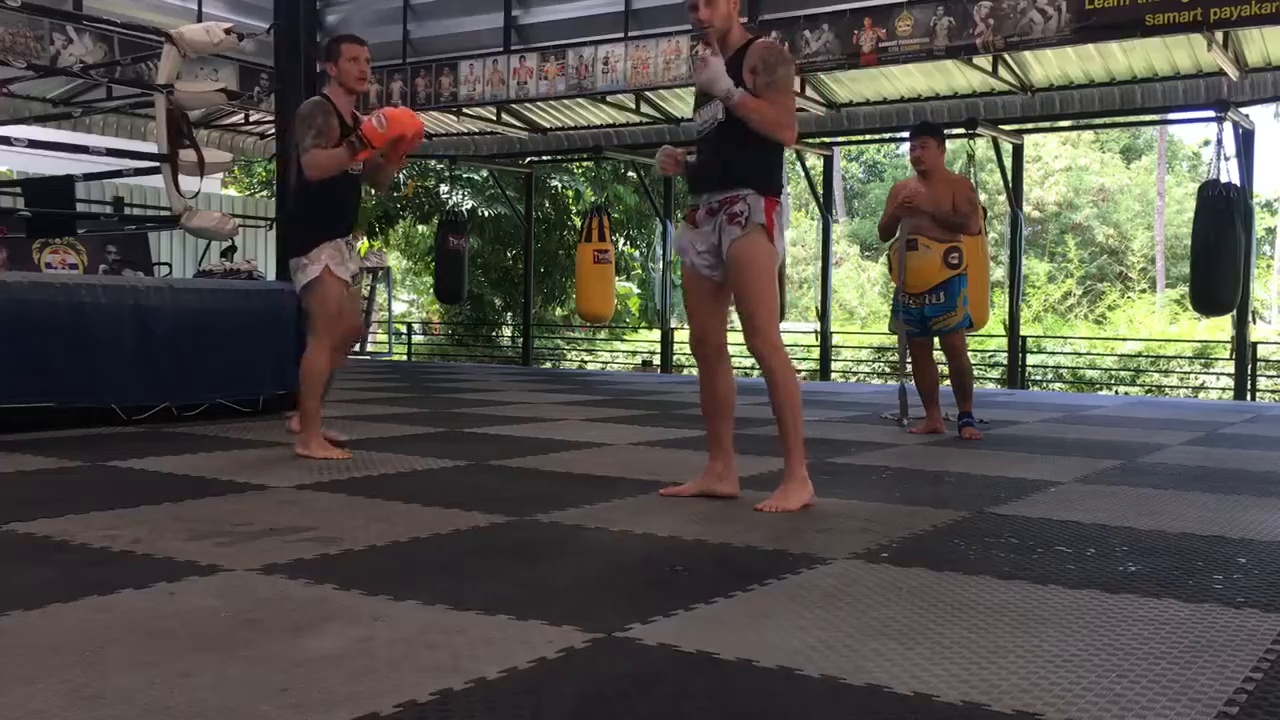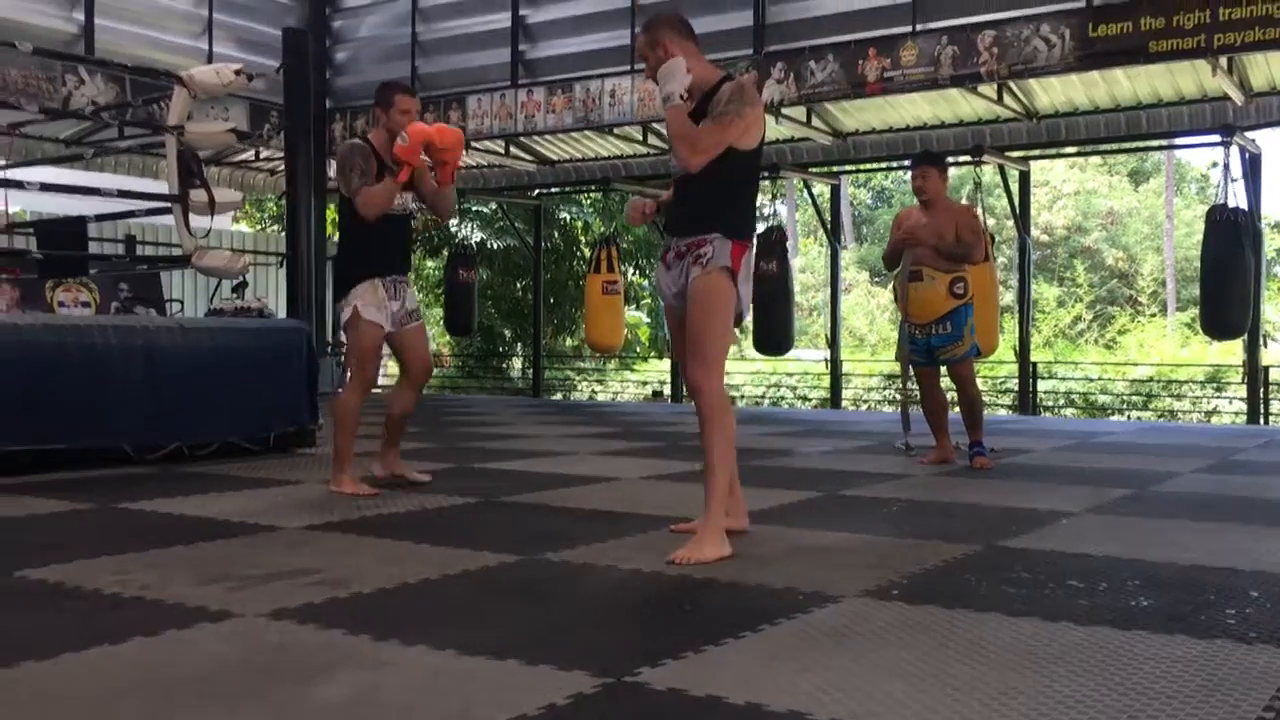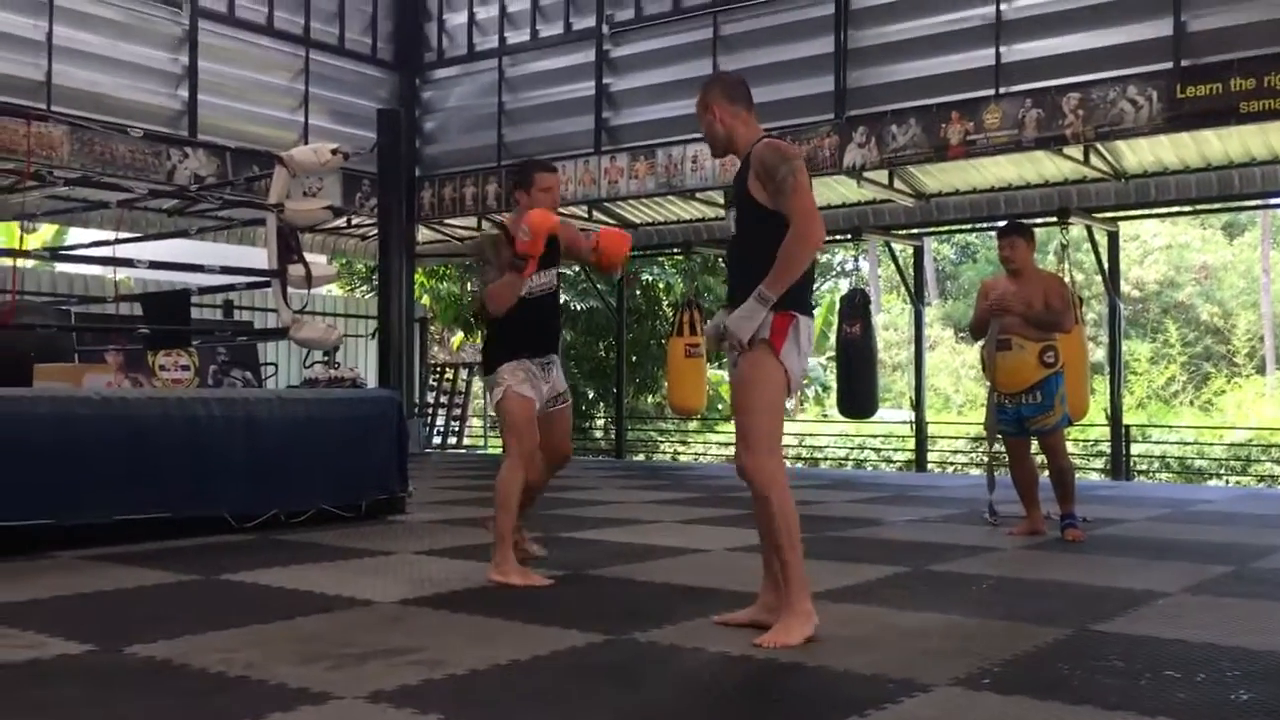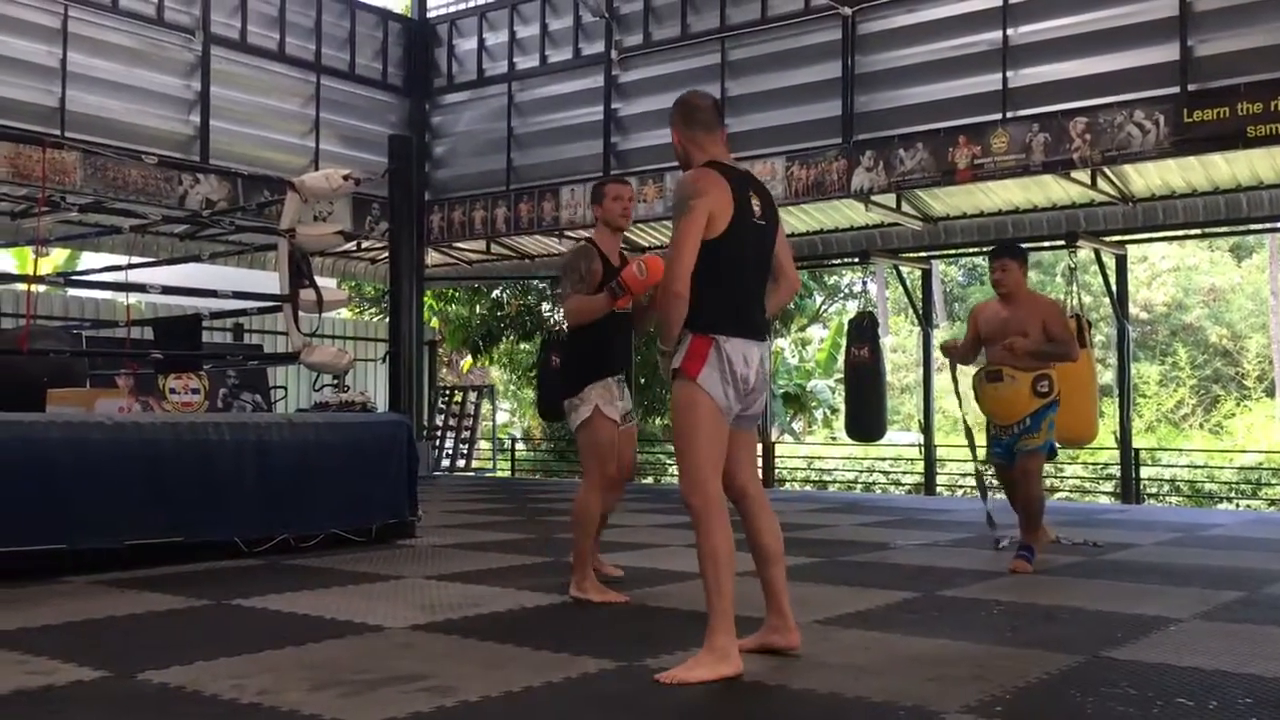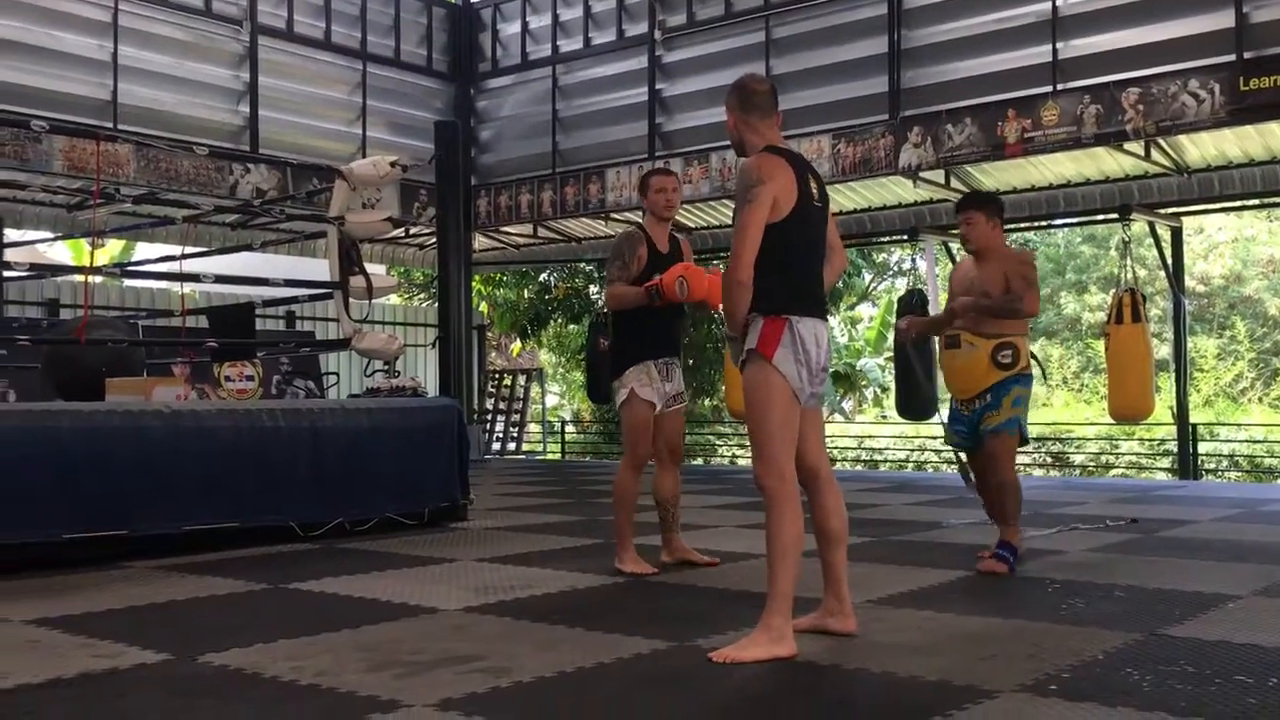
dt=1s
person 1, frame 1
left shoulder: (764, 55)
right shoulder: (707, 76)
left elbow: (784, 128)
left wrist: (725, 88)
right wrist: (682, 163)
left hip: (748, 210)
right hip: (700, 216)
left knee: (763, 343)
right knee: (706, 346)
left ankle: (797, 476)
right ankle: (720, 471)
person 1, frame 2
left shoulder: (738, 94)
right shoulder: (689, 106)
left elbow: (692, 156)
left wrist: (672, 98)
right wrist: (655, 207)
left hip: (720, 251)
right hip: (679, 254)
left knee: (705, 381)
right knee: (700, 386)
left ankle: (714, 531)
right ankle: (731, 505)
person 1, frame 3
left shoulder: (771, 155)
right shoulder: (749, 169)
left elbow: (810, 232)
left wrist: (755, 305)
right wrist: (730, 317)
left hip: (776, 325)
right hip: (759, 328)
left knee: (755, 462)
right knee: (762, 463)
left ankle: (799, 601)
right ankle: (775, 599)
person 1, frame 4
left shoulder: (698, 185)
right shoulder: (758, 192)
left elbow: (677, 284)
right elbow: (787, 280)
left wrist: (666, 345)
left hip: (710, 350)
right hip: (752, 352)
left knee: (703, 496)
right knee: (744, 489)
left ankle: (720, 648)
right ankle: (780, 623)
person 1, frame 5
left shoulder: (759, 170)
right shoulder: (806, 172)
left elbow: (740, 270)
right elbow: (834, 254)
left wrist: (734, 330)
left hip: (777, 332)
right hip: (811, 329)
left knee: (776, 477)
right knee: (814, 471)
left ankle: (776, 627)
right ankle: (837, 605)
person 2, frame 1
left shoulder: (356, 119)
right shoulder: (318, 110)
left elbow: (379, 182)
right elbow: (312, 167)
left wrist: (395, 150)
right wrist: (361, 142)
left hip: (339, 239)
right hip: (315, 239)
left knee: (348, 330)
right knee: (326, 334)
left ankle: (306, 414)
right ankle: (310, 437)
person 2, frame 2
left shoulder: (412, 162)
right shoulder: (356, 153)
left elbow: (444, 211)
right elbow: (368, 207)
left wrist: (446, 169)
right wrist: (400, 165)
left hip: (397, 280)
right hip: (361, 281)
left knee: (420, 367)
right knee: (363, 377)
left ankle: (389, 455)
right ankle: (341, 472)
person 2, frame 3
left shoulder: (562, 234)
right shoulder: (493, 243)
left elbow: (606, 270)
right elbow: (497, 304)
left wrist: (610, 255)
right wrist: (526, 257)
left hip: (547, 358)
right hip: (509, 360)
left knee: (558, 452)
right knee: (523, 451)
left ankle: (510, 523)
right ankle: (503, 561)
person 2, frame 4
left shoulder: (623, 260)
right shoulder: (584, 256)
right elbow: (573, 313)
left wrist: (654, 301)
right wrist: (619, 288)
left hip: (615, 378)
right hip: (589, 380)
left knee: (622, 471)
right knee: (600, 475)
left ankle: (590, 552)
right ankle: (582, 578)
person 2, frame 5
left shoulder: (681, 247)
right shoulder: (630, 242)
right elbow: (612, 297)
right wrist: (655, 290)
left hip: (669, 363)
right hip: (635, 363)
left knee: (670, 455)
right knee: (636, 457)
left ankle: (672, 545)
right ankle: (624, 550)
person 3, frame 1
left shoulder: (958, 184)
right shoulder: (900, 188)
left elbow: (972, 226)
right elbow: (883, 234)
left wrist: (929, 210)
right wrist: (896, 213)
left hip: (944, 278)
left knee: (954, 347)
right knee: (918, 350)
left ankle: (966, 417)
right ankle: (932, 418)
person 3, frame 2
left shoulder: (961, 213)
right shoulder: (903, 218)
left elbow: (976, 254)
right elbow: (888, 264)
left wrist: (931, 242)
right wrist: (898, 245)
left hip: (950, 307)
left knee: (963, 377)
right knee: (926, 380)
left ankle: (977, 446)
right ankle: (943, 446)
person 3, frame 3
left shoulder: (1050, 282)
right shoulder: (990, 286)
left elbow: (1066, 322)
right elbow: (975, 333)
left wrist: (1022, 310)
right wrist: (985, 316)
left hip: (1040, 377)
right hip: (1003, 381)
left knee: (1054, 448)
right knee: (1016, 451)
left ankle: (1069, 518)
right ankle: (1033, 517)
person 3, frame 4
left shoulder: (1045, 307)
right shoulder: (981, 312)
left elbow: (1071, 351)
right elbow: (970, 352)
left wrist: (1030, 347)
right wrist: (953, 350)
left hip: (1035, 404)
right hip: (998, 407)
left knee: (1028, 472)
right knee: (1008, 478)
left ankle: (1026, 547)
right ankle: (1038, 529)
person 3, frame 5
left shoulder: (1016, 262)
right shoulder: (960, 269)
left elbow: (1028, 305)
left wrist: (976, 303)
right wrist: (918, 324)
left hip: (1004, 378)
right hip: (967, 382)
left knee: (999, 457)
right knee: (979, 464)
left ankle: (1008, 546)
right ankle: (1007, 532)
